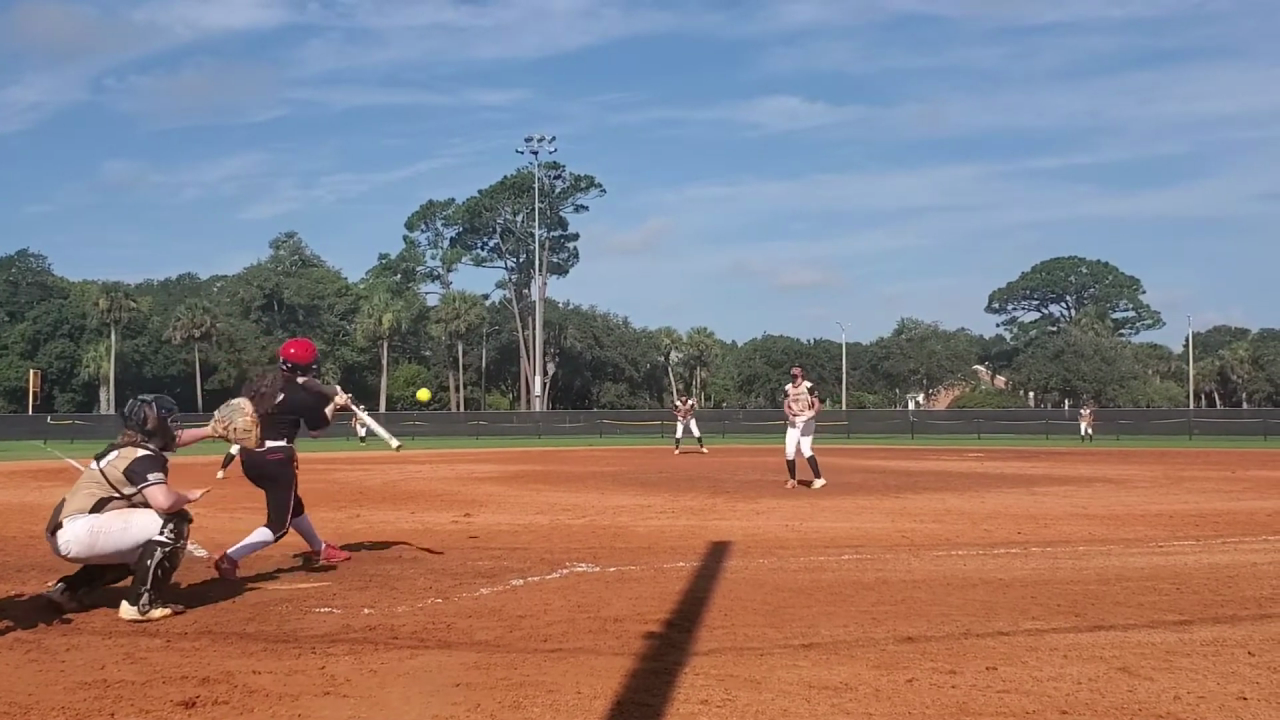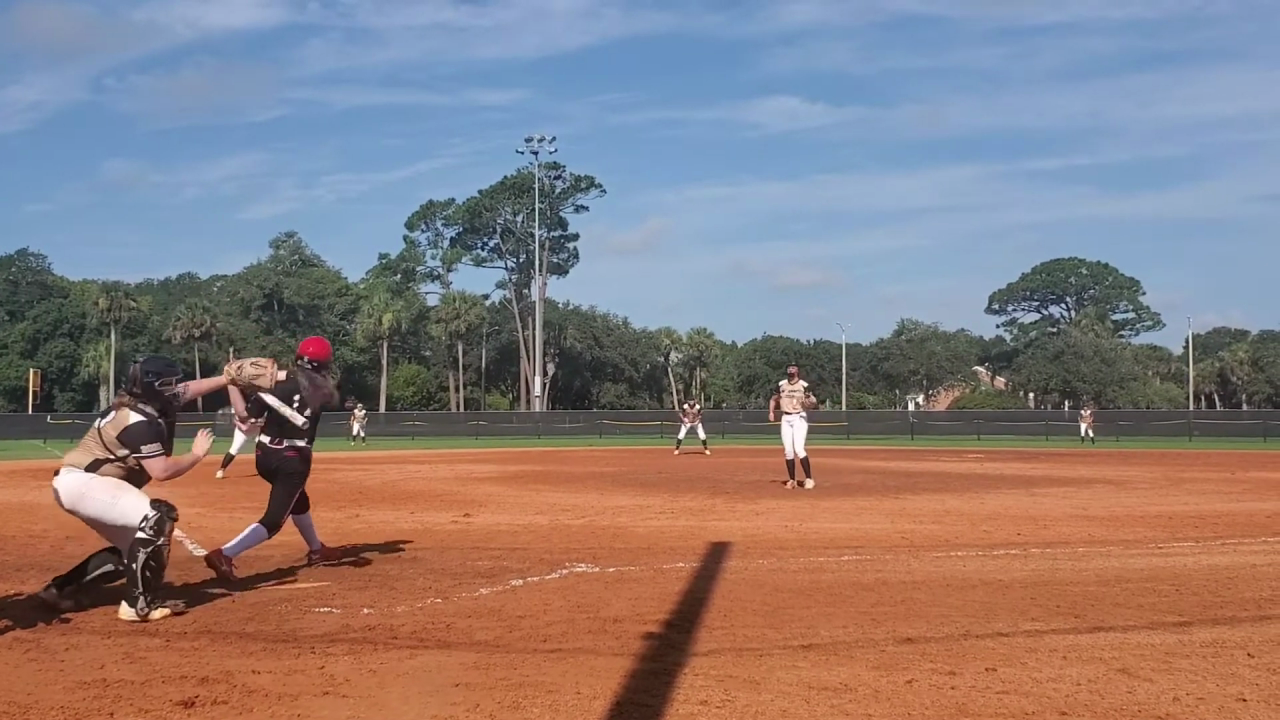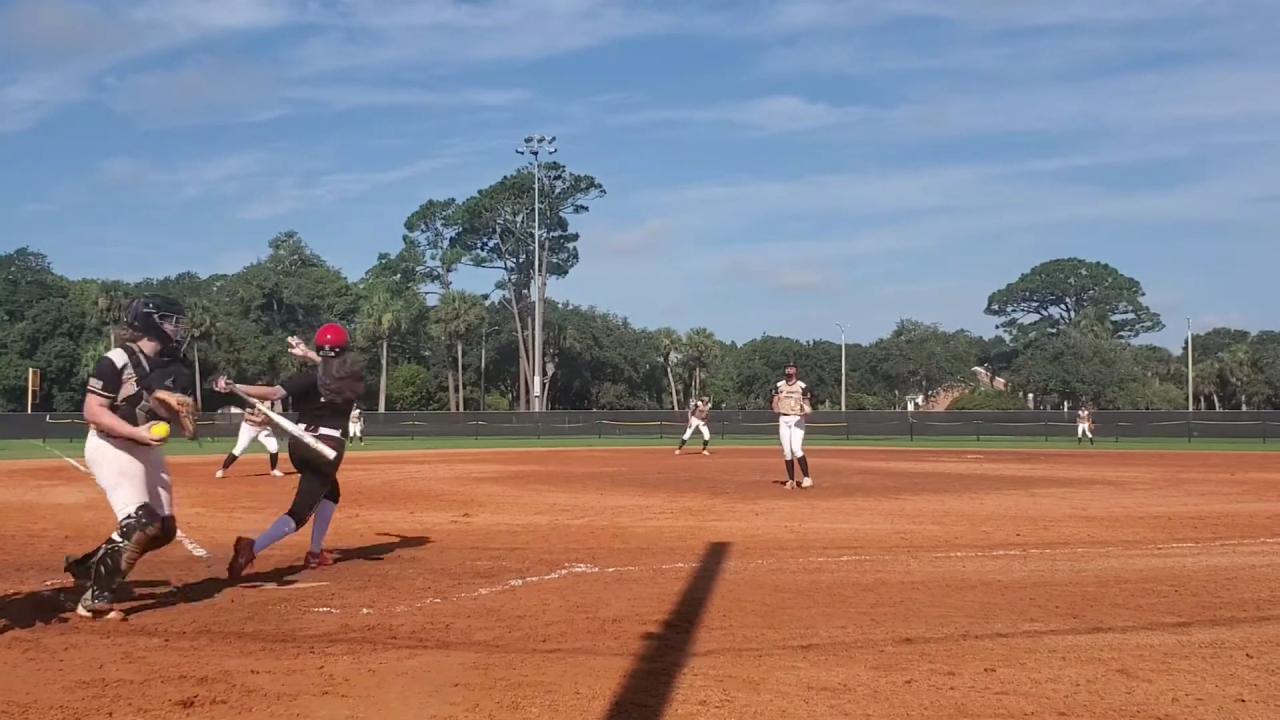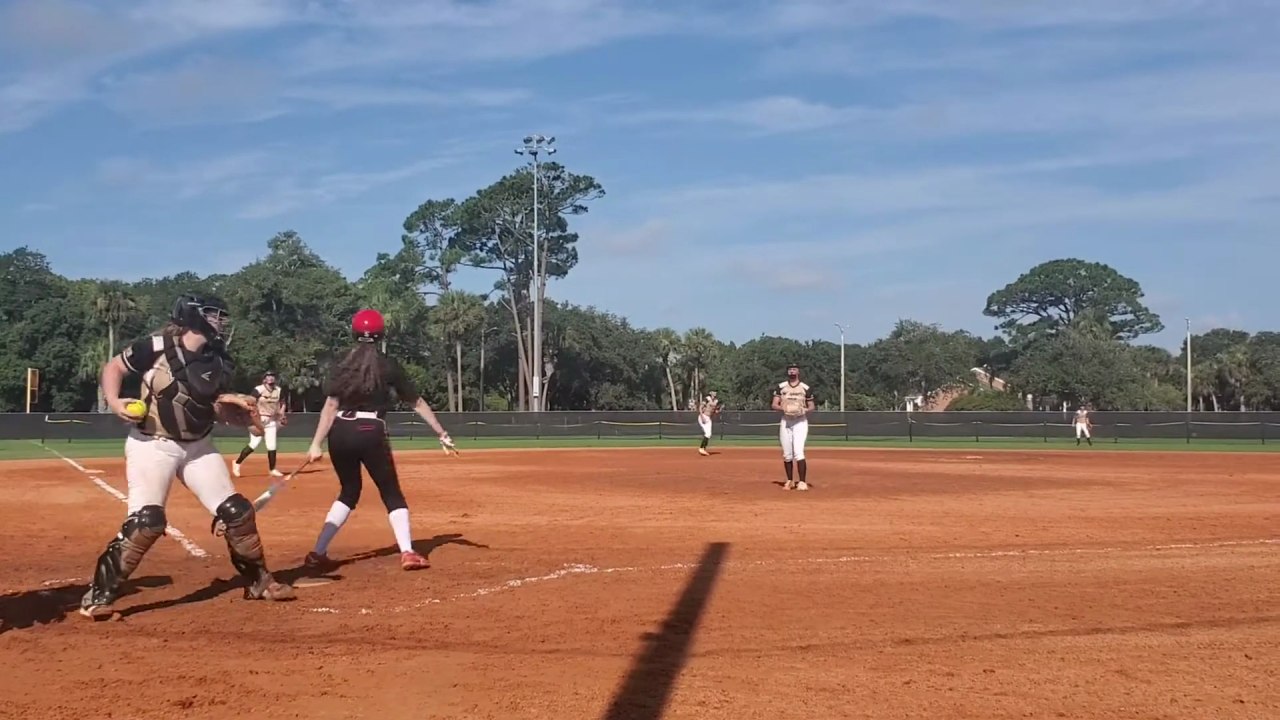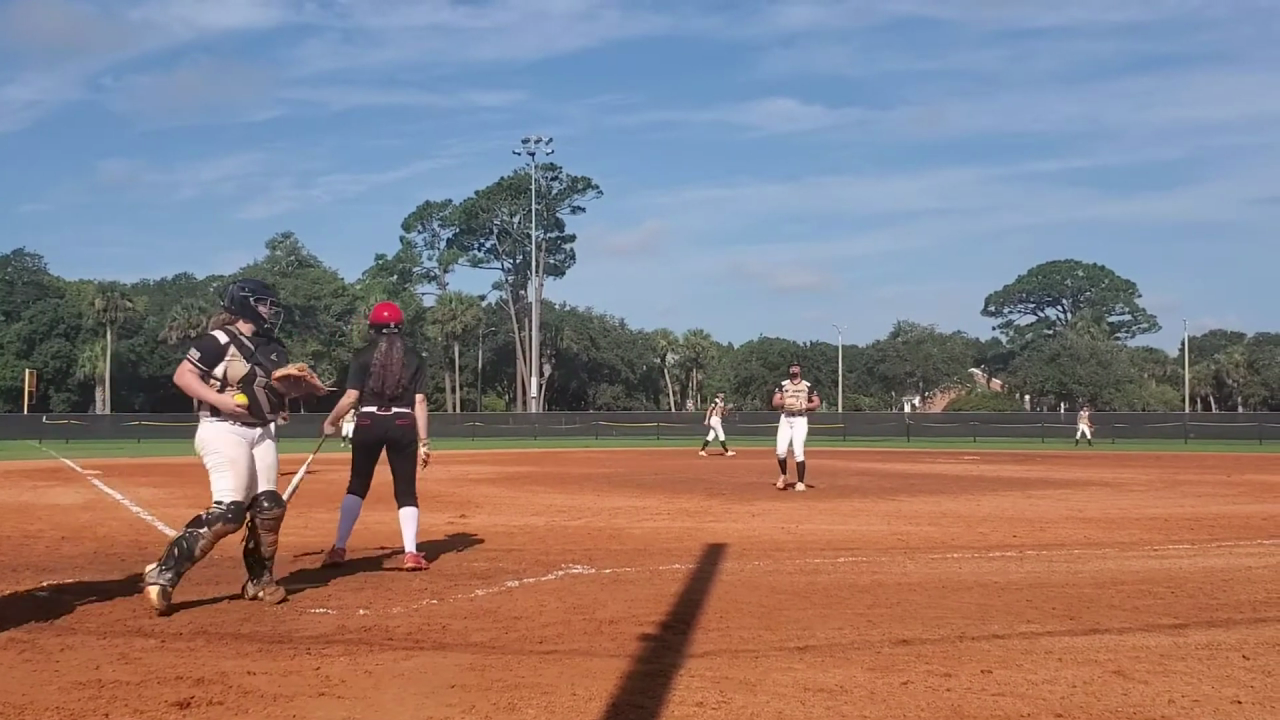
dt=0.3s
person 1, frame 1
left shoulder: (133, 445)
right shoulder: (143, 458)
left elbow: (174, 439)
right elbow: (164, 501)
left wrist: (210, 431)
right wrist: (187, 497)
left hip: (66, 532)
right hip: (81, 530)
left knee: (142, 553)
right knee: (174, 523)
left ankle: (68, 590)
right ankle: (141, 605)
person 1, frame 2
left shoulder: (149, 406)
right shoulder: (139, 422)
left elbow: (190, 389)
right elbow: (162, 471)
left wrist: (227, 379)
right wrist: (196, 454)
left hip: (83, 485)
right hip: (79, 483)
left knee: (135, 548)
right knee: (158, 517)
left ankle: (62, 589)
right ankle: (140, 604)
person 1, frame 3
left shoulder: (175, 363)
right shoulder: (117, 360)
right elbow: (95, 411)
right wrist: (134, 431)
left hip: (150, 451)
right hip: (113, 447)
left knee: (161, 529)
right knee: (139, 521)
left ankle: (86, 568)
right ankle: (96, 596)
person 1, frame 4
left shoulder: (220, 362)
right shoulder: (156, 348)
right elbow: (113, 368)
right wrist: (114, 401)
left hip: (198, 447)
right hip: (153, 445)
left knee: (236, 511)
right knee: (145, 521)
left ankle: (258, 581)
right ankle: (99, 595)
person 1, frame 5
left shoulder: (270, 344)
right shoulder: (217, 340)
left elbow: (272, 387)
right elbow: (182, 375)
right wrist: (218, 399)
left hip: (260, 433)
right hip: (221, 430)
left knee: (269, 507)
right knee: (228, 509)
left ankle: (260, 580)
right ankle: (166, 571)
person 2, frame 1
left shoulder: (268, 381)
right shoulder: (305, 395)
right elbow: (317, 429)
right wrist: (335, 404)
left hip: (250, 456)
right hip: (276, 459)
left knee: (290, 505)
right knee: (277, 525)
left ankle: (320, 549)
right ankle: (230, 557)
person 2, frame 2
left shoulder: (280, 387)
right shoulder: (322, 385)
left elbow: (245, 413)
right elbow: (290, 376)
left wrist: (232, 383)
left hip: (264, 455)
right hip: (294, 458)
left knee: (297, 500)
right knee: (273, 520)
left ankle: (317, 550)
right ankle: (224, 554)
person 2, frame 3
left shoulder: (309, 375)
right shoulder: (352, 372)
left elbow: (275, 393)
left wrist: (233, 387)
right wrist: (307, 353)
left hip: (299, 444)
right hip: (329, 446)
left knee: (330, 490)
right knee: (301, 512)
left ankle: (314, 552)
right ankle: (251, 547)
person 2, frame 4
left shoulder: (343, 363)
right shoulder: (389, 366)
left elbow: (330, 405)
right elbow: (417, 402)
left wrist: (316, 443)
right wrist: (441, 434)
left hip: (339, 432)
right hip: (370, 432)
left knee: (349, 492)
right knee: (393, 496)
left ankle: (318, 553)
right ankle: (407, 553)
person 2, frame 5
left shoulder: (364, 355)
right shoulder: (413, 358)
left elbow: (351, 397)
right elbow: (420, 402)
left wrist: (331, 420)
right wrist: (424, 442)
left hip: (369, 423)
right hip: (402, 425)
left knee: (357, 486)
right knee: (406, 491)
left ankle: (340, 548)
right ankle: (411, 553)
